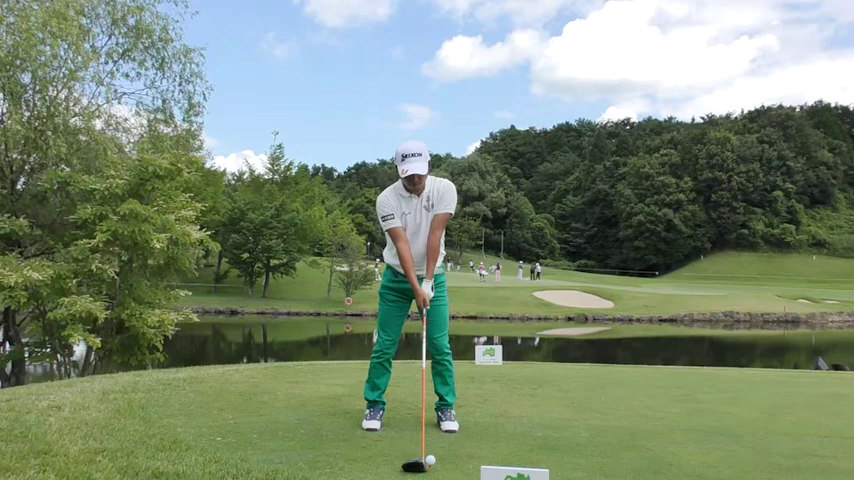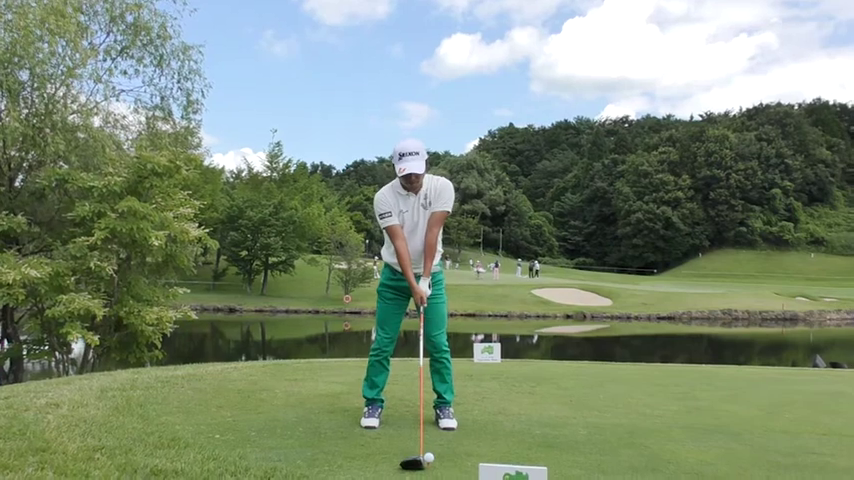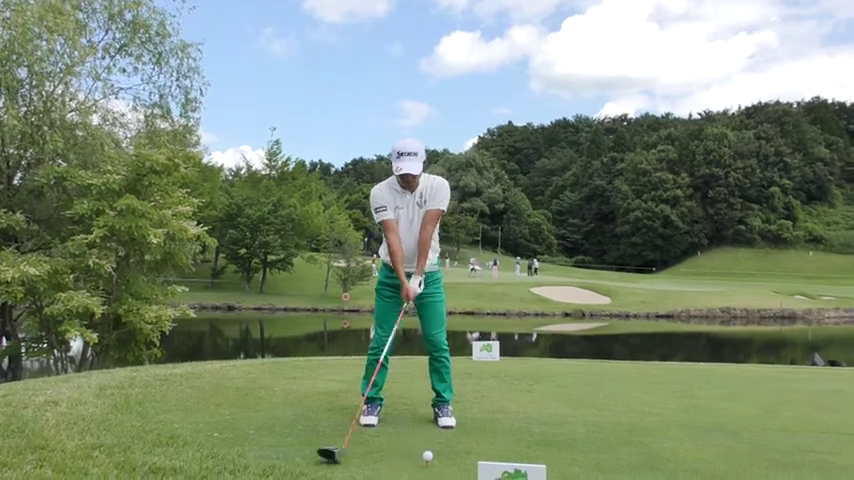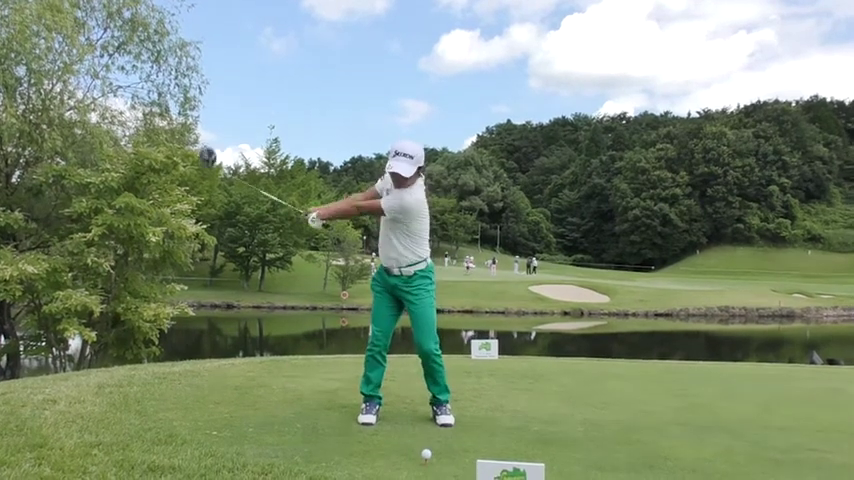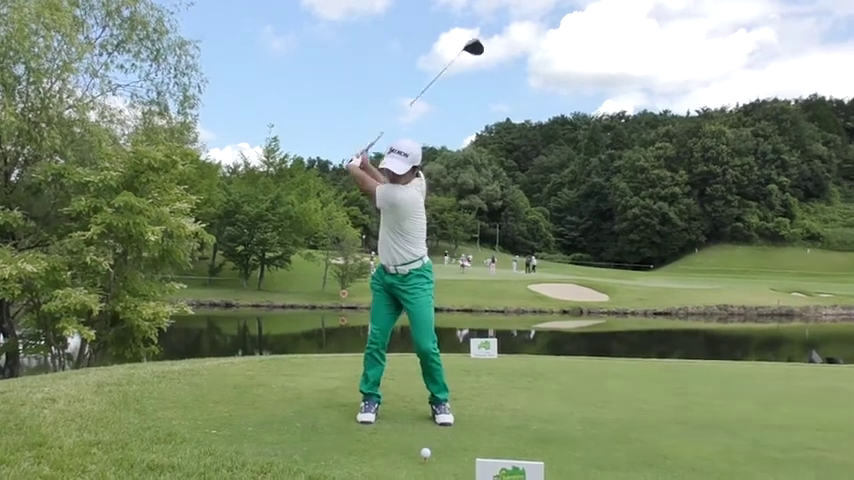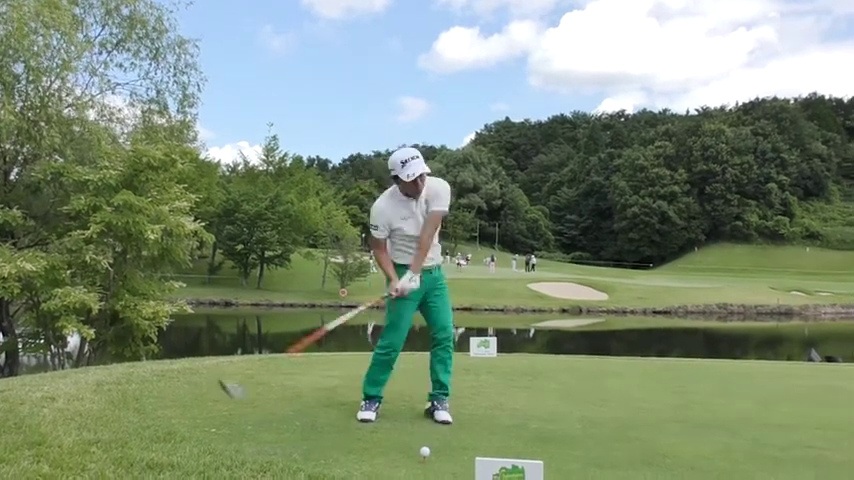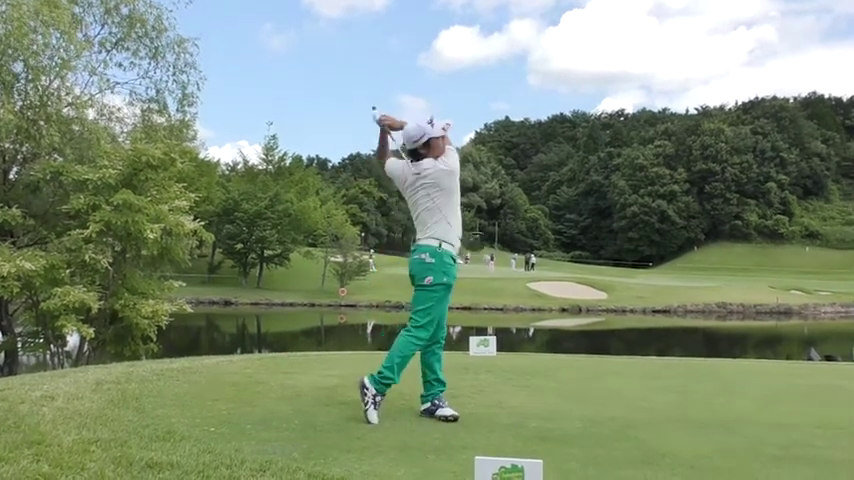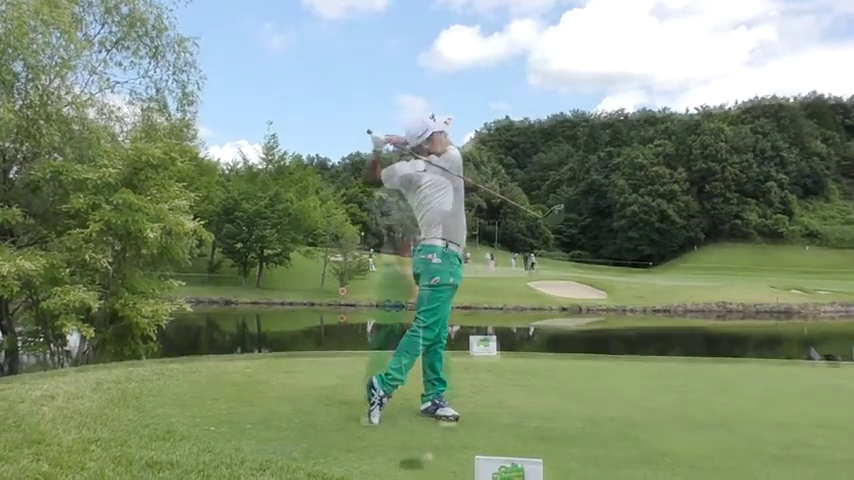
dt=0.5s
person 1, frame 1
left shoulder: (445, 189)
right shoulder: (386, 199)
left elbow: (434, 236)
right elbow: (401, 244)
left wrist: (428, 280)
right wrist: (416, 287)
left hip: (433, 276)
right hip: (397, 278)
left knee: (440, 345)
right knee: (385, 345)
left ankle: (445, 407)
right ankle: (374, 405)
person 1, frame 2
left shoulder: (442, 187)
right shoulder: (384, 197)
left elbow: (432, 234)
right elbow: (399, 242)
left wrist: (425, 278)
right wrist: (412, 285)
left hip: (431, 275)
right hip: (394, 276)
left knee: (438, 343)
right knee: (383, 343)
left ankle: (444, 405)
right ankle: (373, 403)
person 1, frame 3
left shoulder: (439, 186)
right shoulder: (381, 192)
left elbow: (426, 232)
right elbow: (392, 238)
left wrist: (418, 275)
right wrist: (403, 279)
left hip: (428, 274)
right hip: (395, 275)
left knee: (437, 342)
right knee: (381, 342)
left ankle: (443, 403)
right ankle: (372, 401)
person 1, frame 4
left shoulder: (410, 199)
right shoulder: (393, 178)
left elbow: (362, 208)
right elbow: (363, 196)
left wrist: (325, 215)
right wrist: (324, 209)
left hip: (416, 279)
right hip: (386, 275)
left knee: (427, 345)
right knee: (378, 341)
left ankle: (441, 402)
right ankle: (371, 400)
person 1, frame 5
left shoulder: (400, 196)
right shoulder: (417, 181)
left elbow: (369, 184)
right elbow: (382, 182)
left wrist: (354, 167)
right wrist: (366, 165)
left hip: (414, 277)
right hip: (386, 274)
left knee: (425, 344)
right knee: (376, 339)
left ankle: (440, 401)
right ankle: (370, 398)
person 1, frame 6
left shoulder: (438, 187)
right shoulder: (383, 207)
left elbow: (427, 234)
right elbow: (379, 249)
left wrist: (415, 270)
right wrist: (393, 279)
left hip: (431, 274)
right hip: (400, 275)
left knee: (444, 337)
right knee: (391, 342)
left ankle: (438, 399)
right ankle: (371, 398)
person 1, frame 7
left shoulder: (402, 170)
right shoulder: (446, 167)
left elbow: (383, 160)
right elbow: (448, 142)
left wrist: (385, 131)
right wrist: (401, 126)
left hip: (426, 256)
right hip: (437, 258)
left knee: (435, 335)
right knee: (419, 328)
left ankle: (433, 398)
right ankle: (377, 383)
person 1, frame 8
left shoulder: (414, 172)
left hip: (427, 256)
right hip: (442, 257)
left knee: (436, 334)
right knee: (425, 329)
left ankle: (434, 397)
right ankle: (384, 385)
